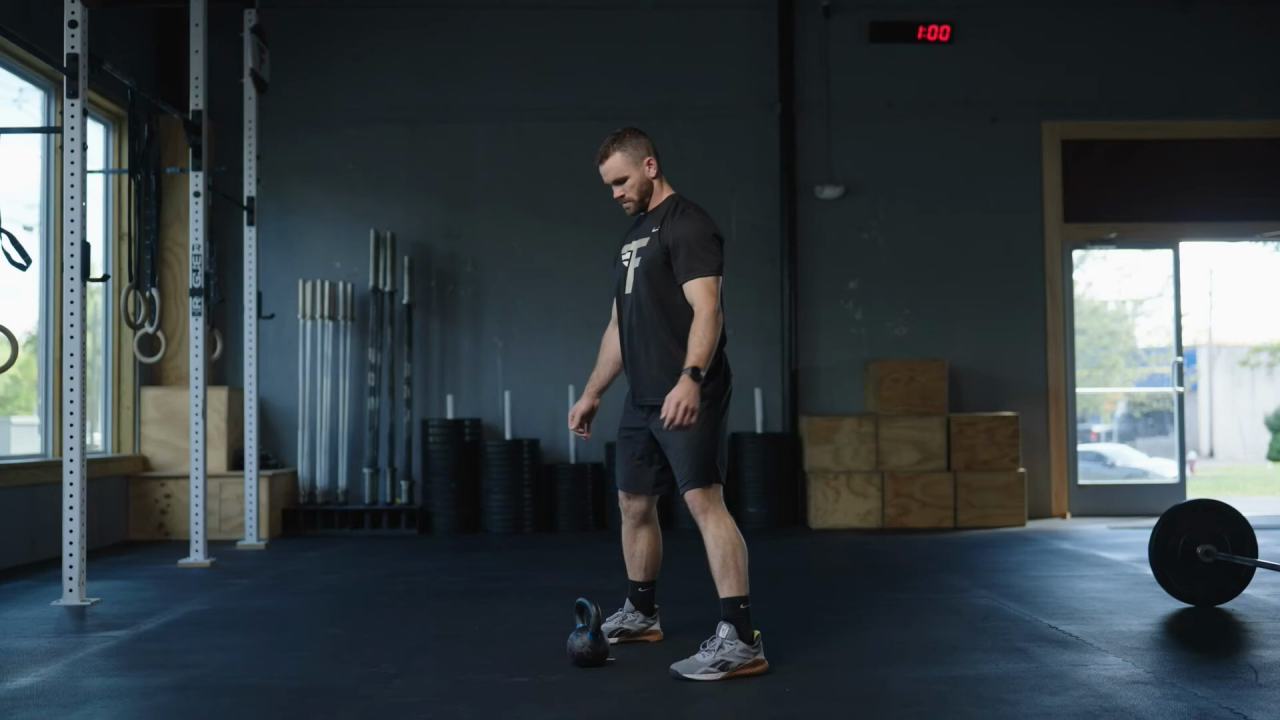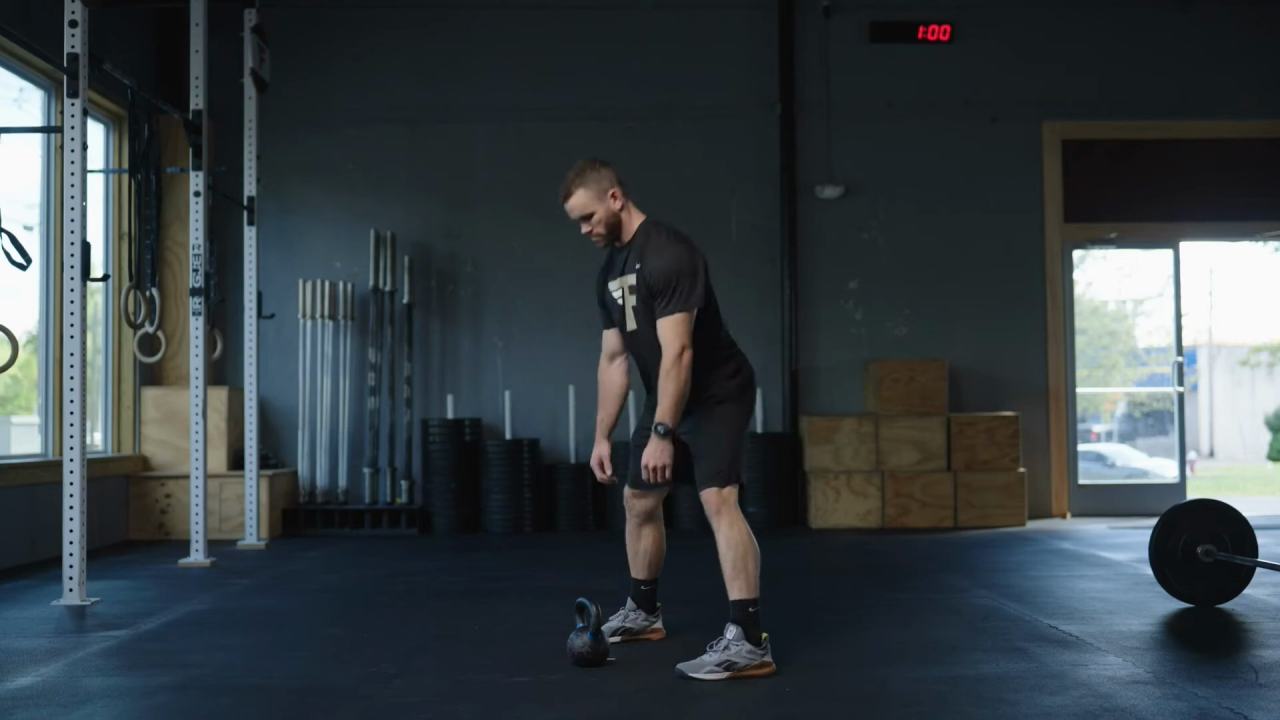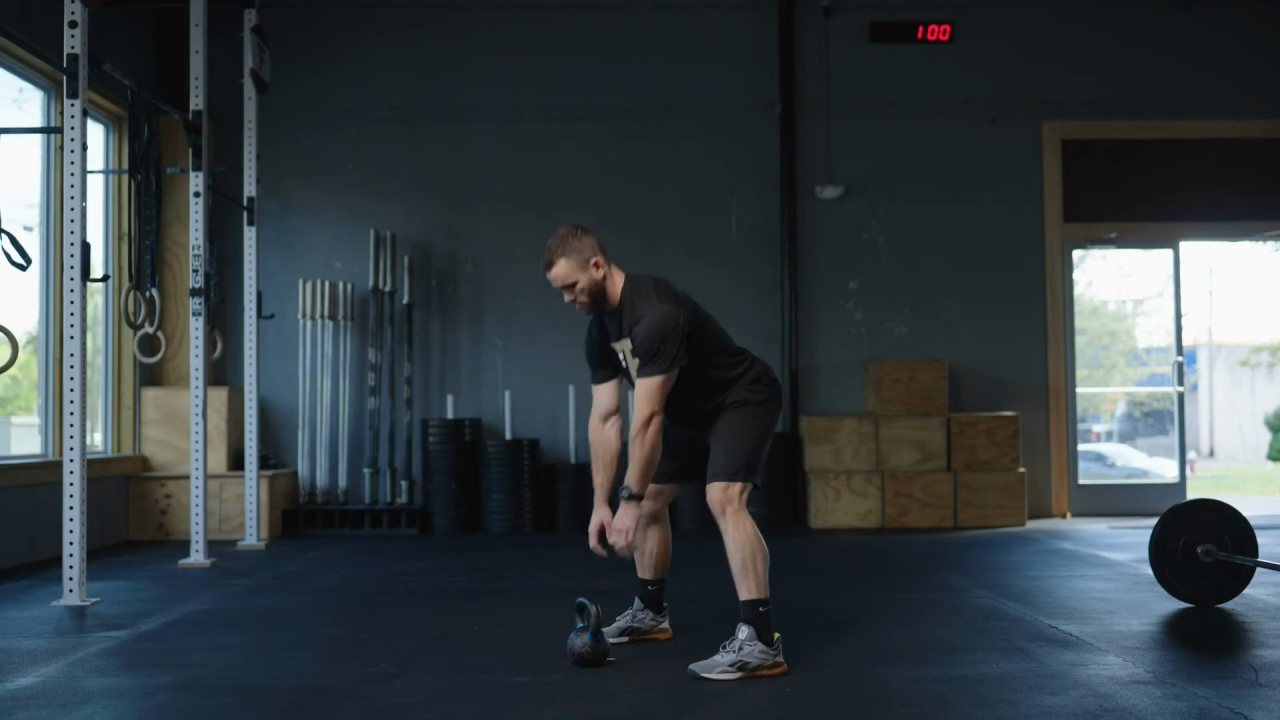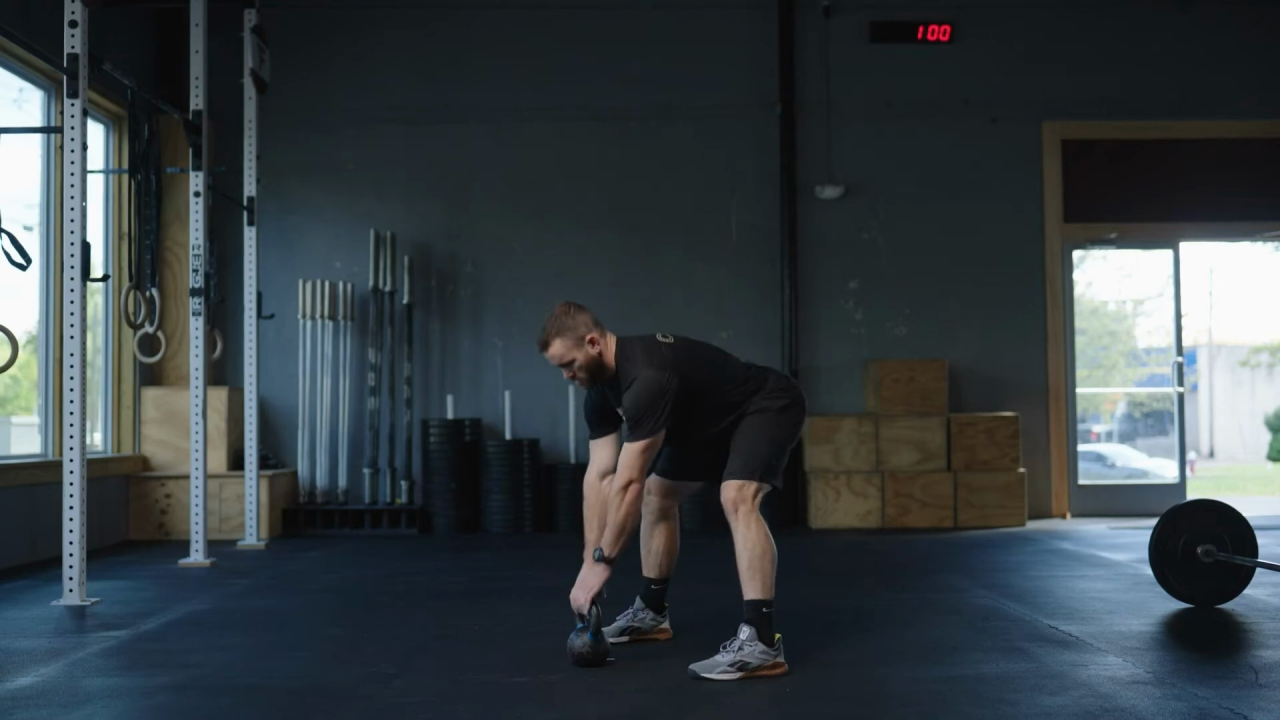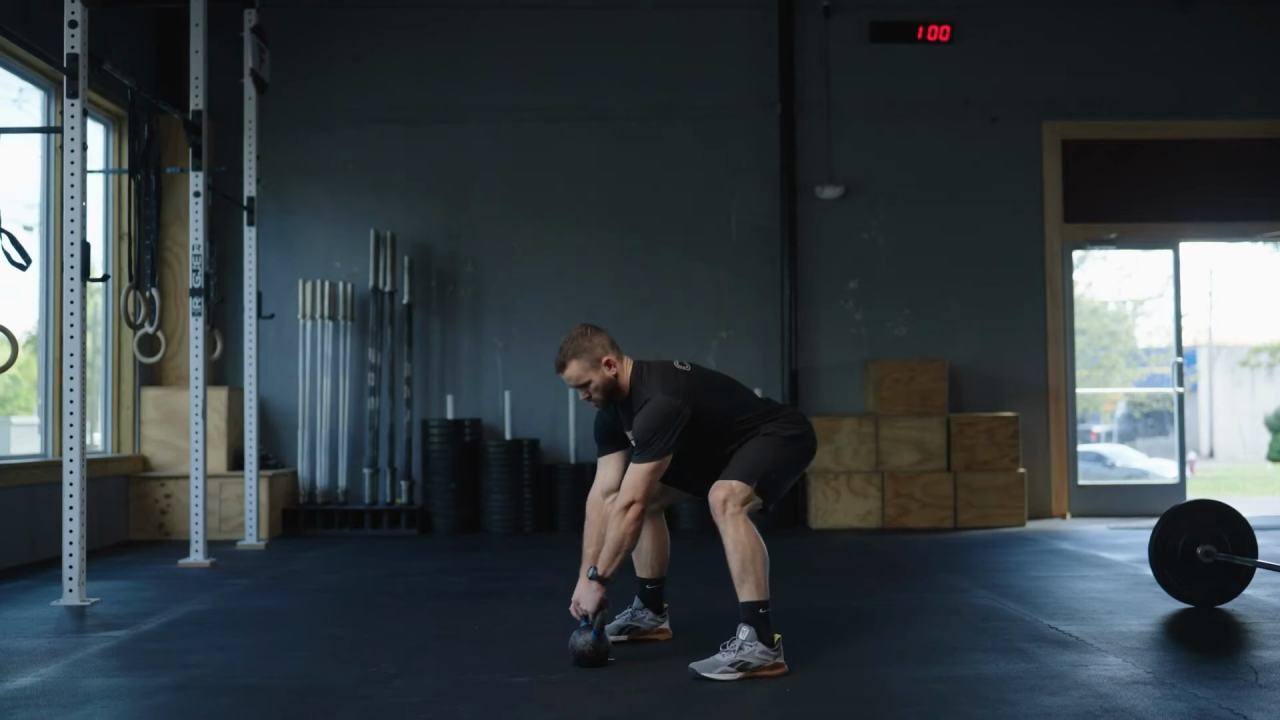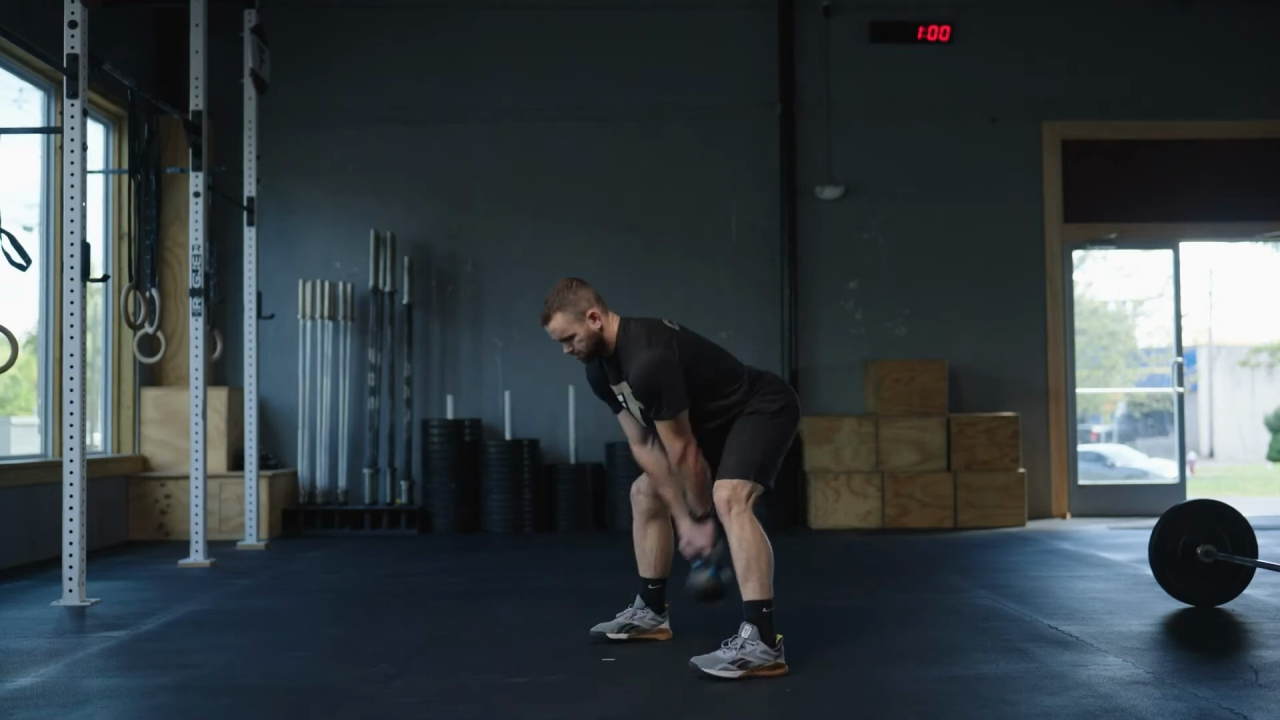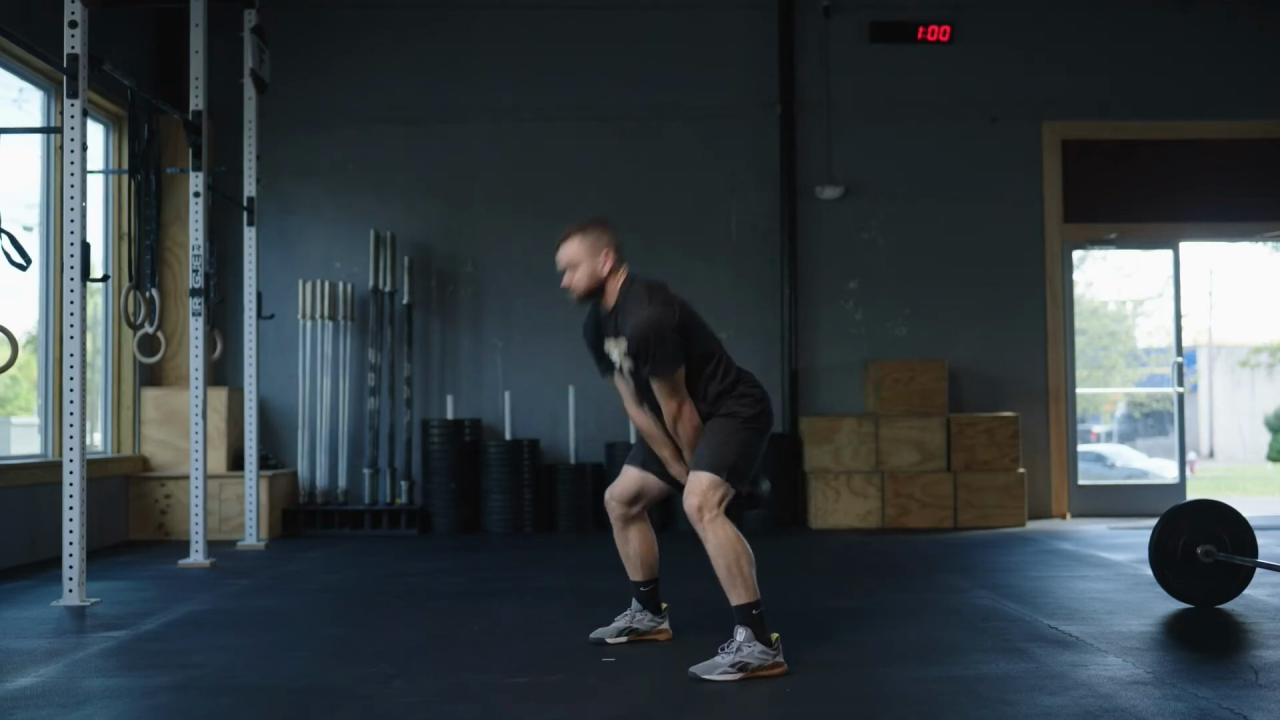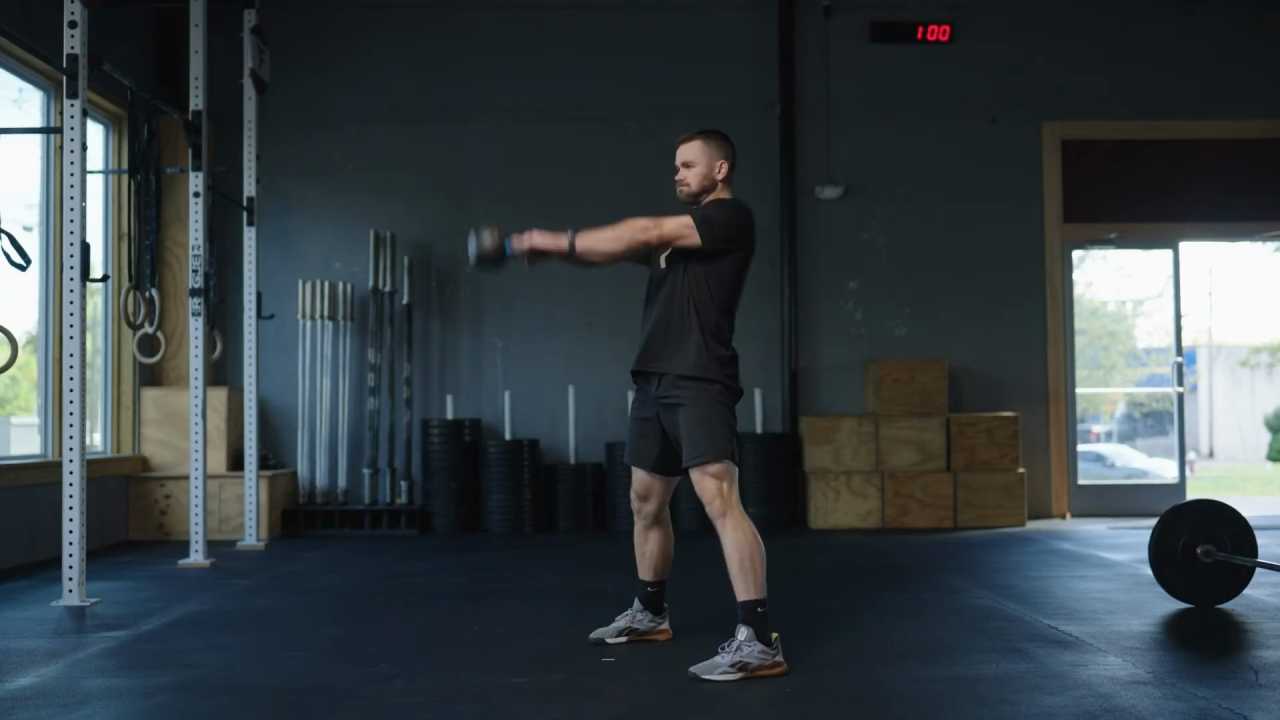
dt=0.4s
person 1, frame 1
left shoulder: (688, 225)
right shoulder: (633, 238)
left elbow: (706, 311)
right elbow: (618, 327)
left wrist: (690, 379)
right wrist: (592, 392)
left hip: (685, 394)
right hip: (644, 399)
left knee: (702, 500)
right knee: (633, 504)
left ankle: (740, 637)
right ankle: (641, 613)
person 1, frame 2
left shoulder: (668, 254)
right shoulder: (610, 269)
left elbow: (677, 352)
right elbow: (613, 359)
left wrist: (661, 434)
right wrist: (602, 436)
left hip: (718, 393)
right hip: (670, 397)
left knee: (718, 501)
right knee: (639, 499)
left ankle: (748, 639)
right ankle: (643, 611)
person 1, frame 3
left shoulder: (655, 313)
right shoulder: (600, 330)
left elbow: (646, 418)
right elbow: (604, 419)
left wrist: (628, 501)
right wrist: (600, 504)
left hip: (744, 399)
right hip: (691, 411)
left knee: (723, 498)
right knee: (648, 499)
left ankle: (761, 641)
right ankle: (650, 611)
person 1, frame 4
left shoulder: (648, 377)
right shoulder: (600, 389)
left elbow: (627, 483)
right elbow: (599, 476)
left wrist: (601, 562)
right wrist: (587, 560)
left hip: (769, 404)
left knee: (736, 497)
right knee: (657, 495)
left ankle: (761, 642)
right ankle: (652, 612)
person 1, frame 5
left shoulder: (660, 402)
right shoulder: (611, 413)
left elbow: (632, 503)
right elbow: (604, 494)
left wrist: (598, 579)
right wrist: (586, 575)
left hip: (780, 434)
left knee: (724, 500)
right knee: (646, 497)
left ankle: (760, 643)
right ankle: (650, 612)
person 1, frame 6
left shoulder: (649, 359)
right shoulder: (599, 369)
left elbow: (682, 452)
right elbow: (644, 446)
left wrist: (699, 517)
right wrist: (682, 516)
left hip: (763, 407)
right hip: (710, 422)
left knee: (729, 498)
right knee: (644, 494)
left ankle: (761, 642)
right ankle: (651, 611)
person 1, frame 7
left shoulder: (648, 316)
right shoulder: (597, 325)
left elbow: (678, 409)
right elbow: (636, 406)
left wrist: (697, 477)
right wrist: (681, 473)
left hip: (734, 410)
right hip: (682, 422)
left knee: (701, 506)
right knee: (620, 499)
left ankle: (759, 642)
right ankle: (649, 613)
person 1, frame 8
left shoulder: (731, 217)
right shoulder: (674, 227)
left elbow: (645, 233)
right elbow: (619, 242)
left wrist: (561, 243)
right wrist: (556, 243)
left hip: (700, 381)
right hip: (653, 380)
left knee: (718, 500)
right knee: (646, 502)
left ankle: (759, 641)
right ankle: (650, 613)
